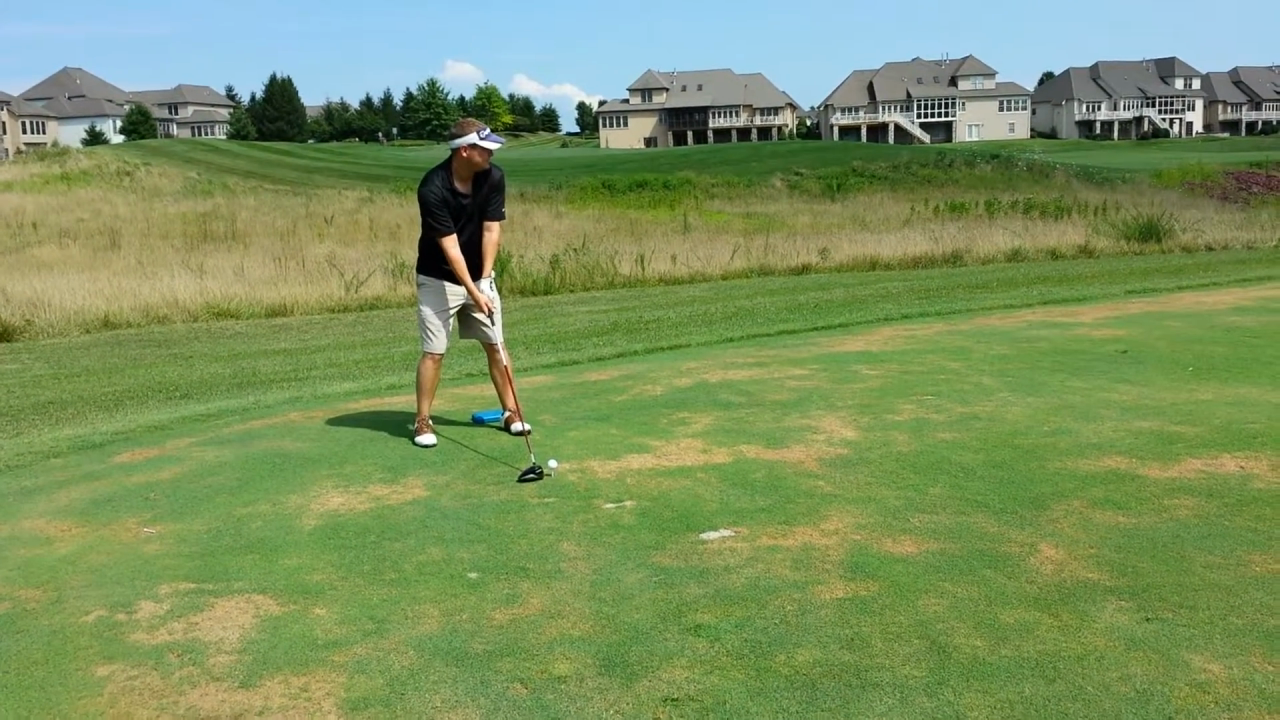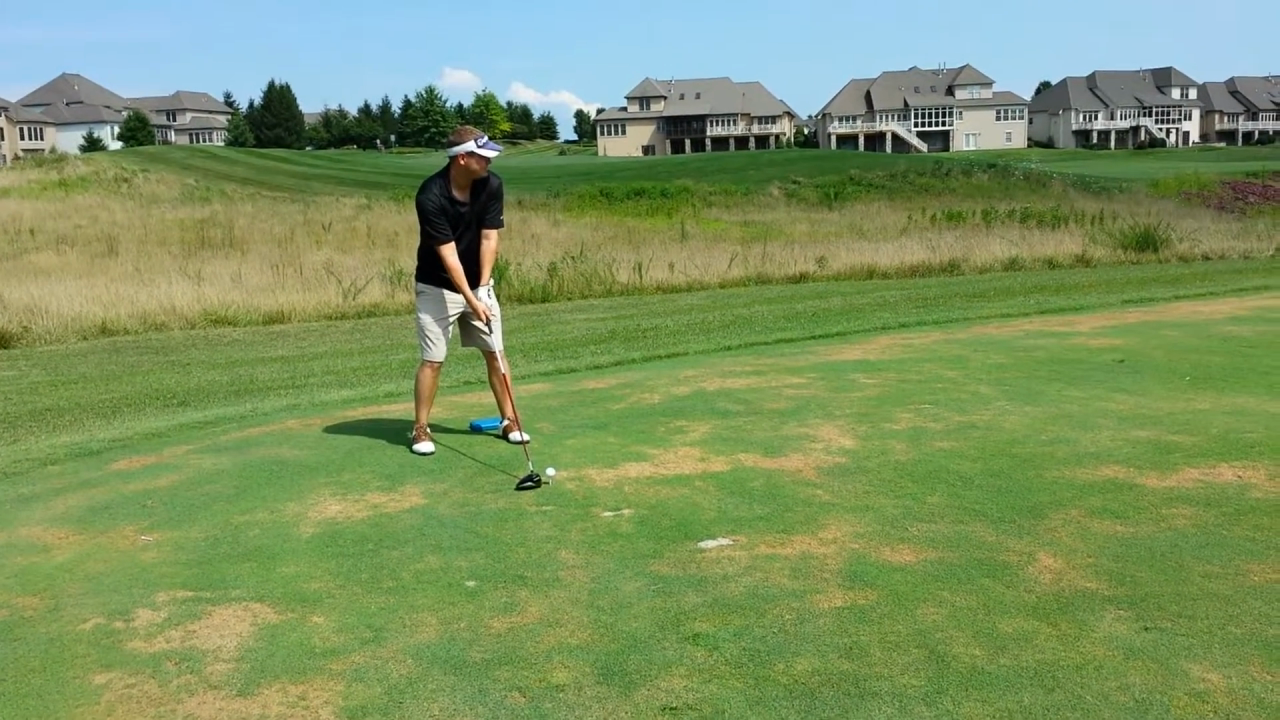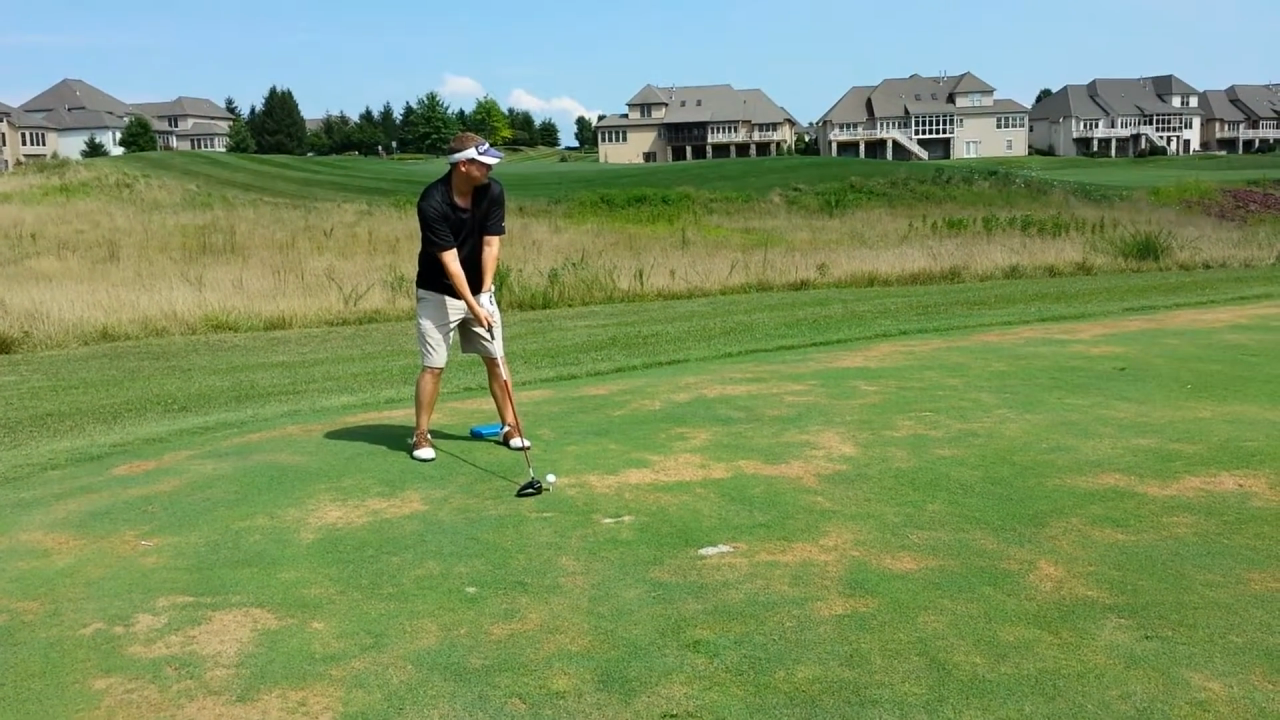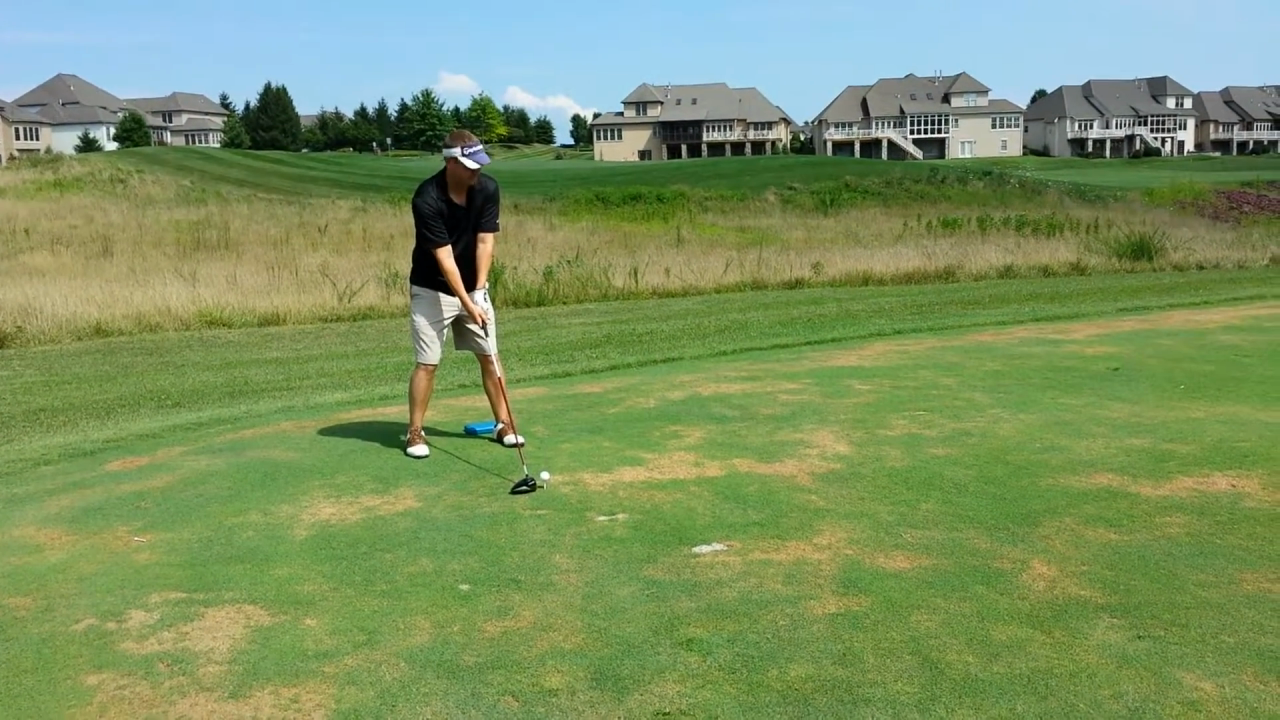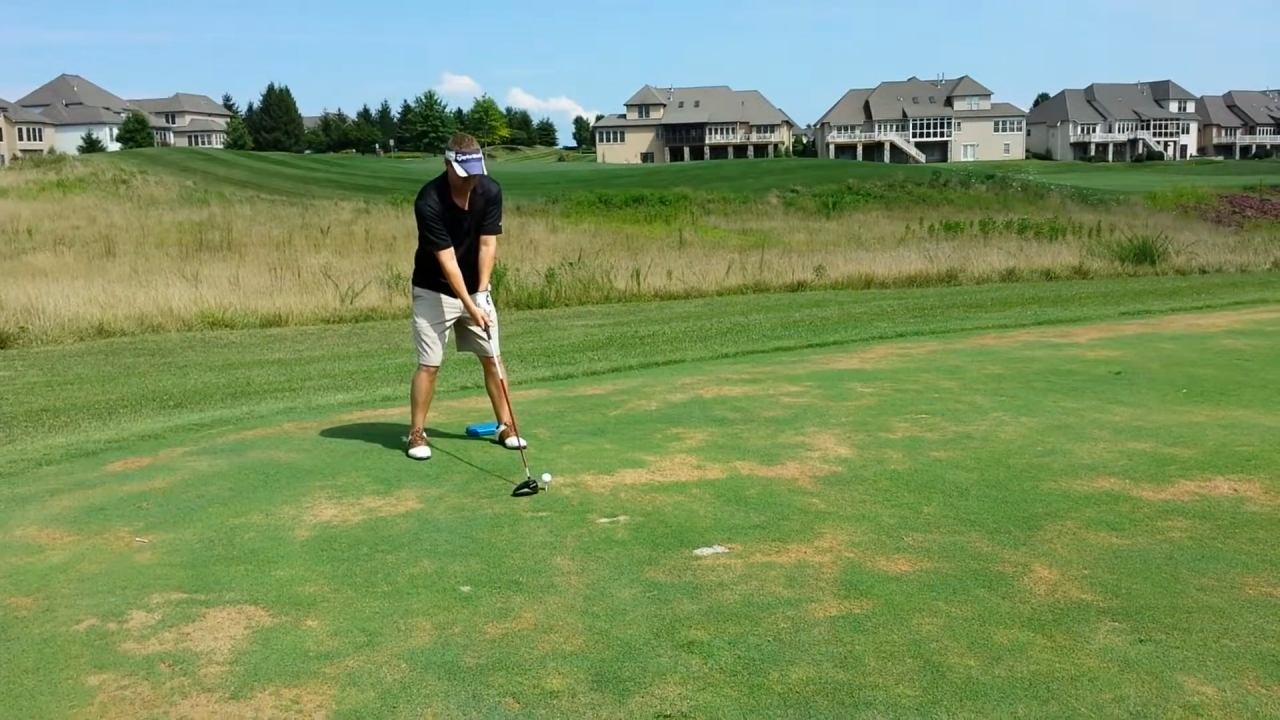
dt=0.2s
person 1, frame 1
left shoulder: (493, 177)
right shoulder: (432, 188)
left elbow: (491, 229)
right elbow: (450, 246)
left wrist: (485, 279)
right wrist: (472, 291)
left hip: (479, 276)
right hip: (438, 278)
left knee: (495, 344)
right knee: (434, 351)
left ankle: (510, 412)
right ankle: (423, 420)
person 1, frame 2
left shoulder: (492, 185)
right shoulder: (430, 196)
left elbow: (489, 239)
right elbow: (448, 254)
left wrist: (483, 287)
right wrist: (470, 300)
left hip: (478, 284)
right hip: (437, 287)
left knee: (495, 352)
right knee: (433, 360)
left ankle: (509, 420)
right ankle: (421, 428)
person 1, frame 3
left shoulder: (493, 191)
right shoulder: (432, 202)
left elbow: (490, 245)
right elbow: (450, 261)
left wrist: (485, 293)
right wrist: (472, 306)
left hip: (479, 290)
right hip: (438, 293)
left knee: (496, 359)
right knee: (433, 366)
left ankle: (509, 427)
right ankle: (421, 435)
person 1, frame 4
left shoulder: (488, 189)
right shoulder: (426, 199)
left elbow: (485, 241)
right elbow: (444, 257)
left wrist: (480, 290)
right wrist: (466, 303)
left hip: (473, 287)
right hip: (432, 290)
left knee: (489, 356)
right knee: (427, 362)
left ankle: (503, 424)
right ankle: (415, 432)
person 1, frame 5
left shoulder: (491, 191)
right shoulder: (429, 201)
left elbow: (488, 244)
right elbow: (447, 259)
left wrist: (482, 292)
right wrist: (469, 306)
left hip: (476, 289)
right hip: (434, 291)
left knee: (492, 357)
right knee: (429, 363)
left ankle: (505, 425)
right ankle: (417, 432)
